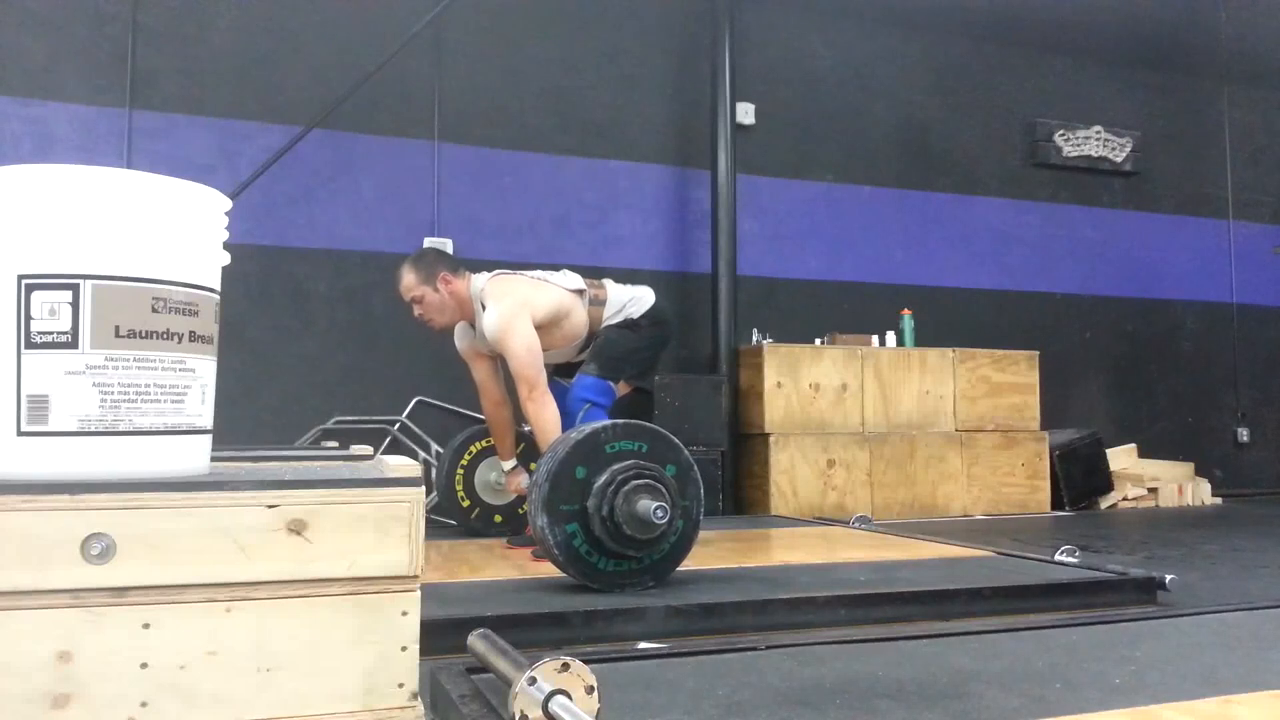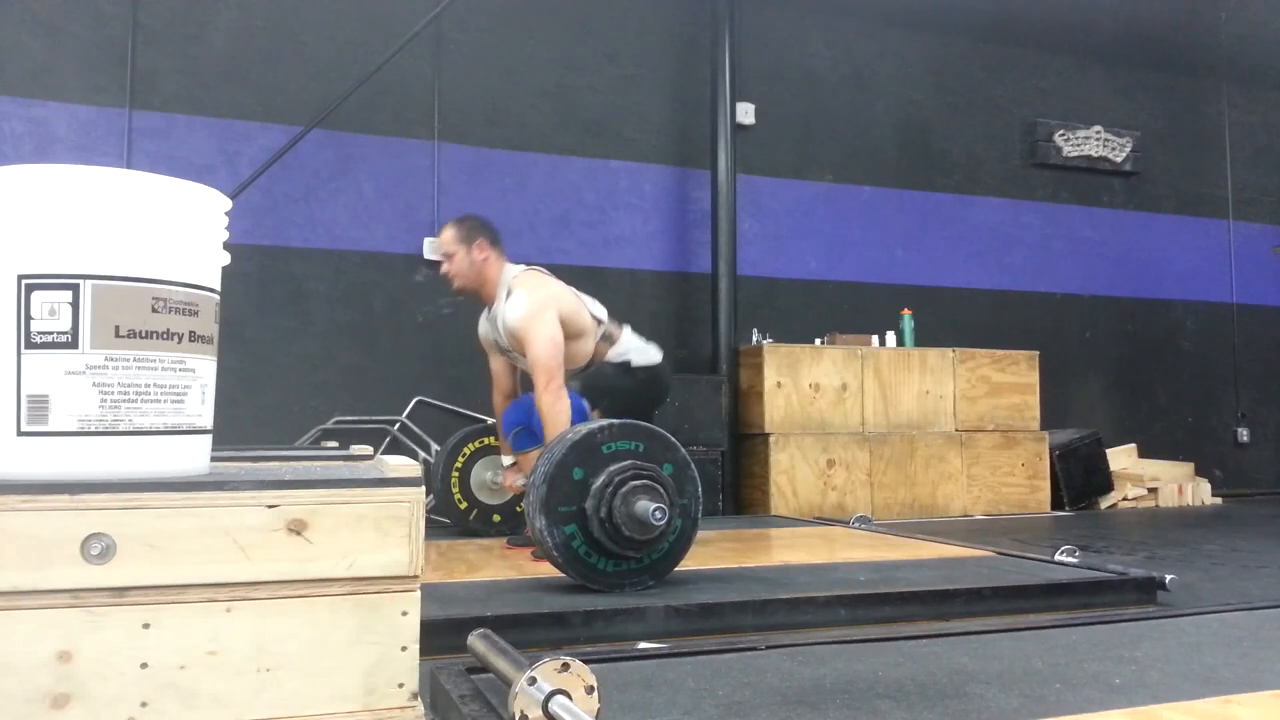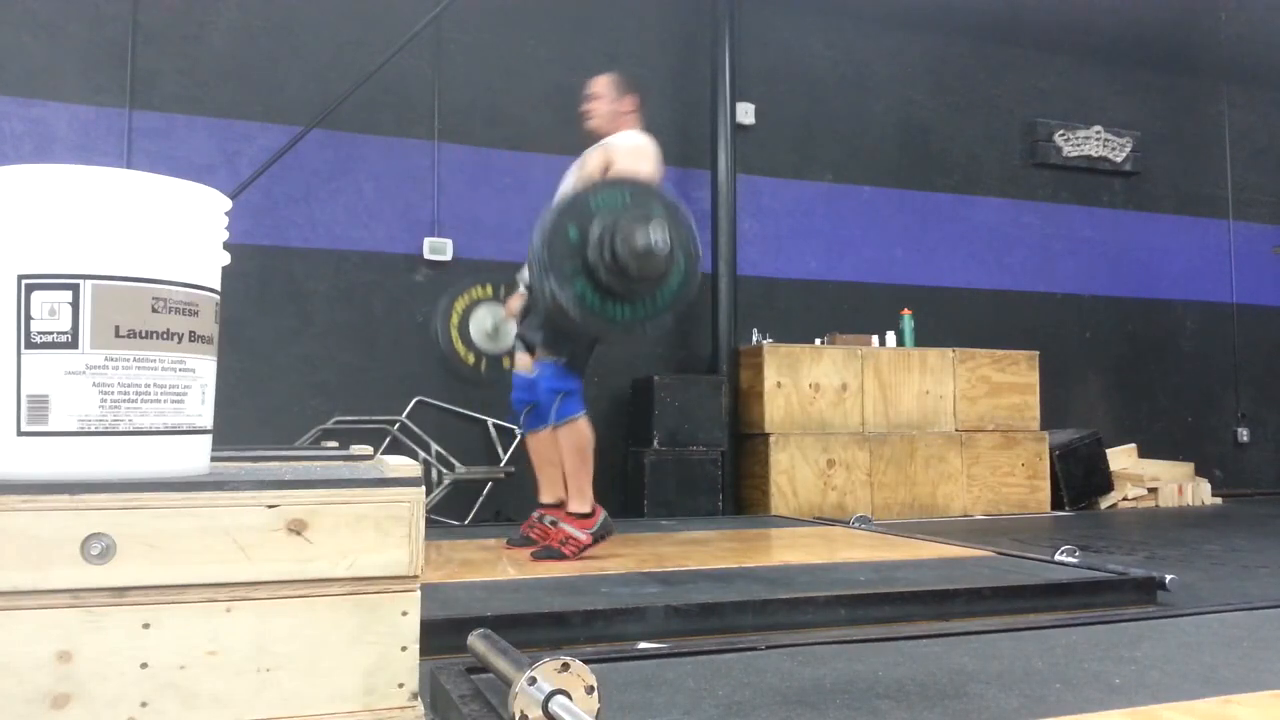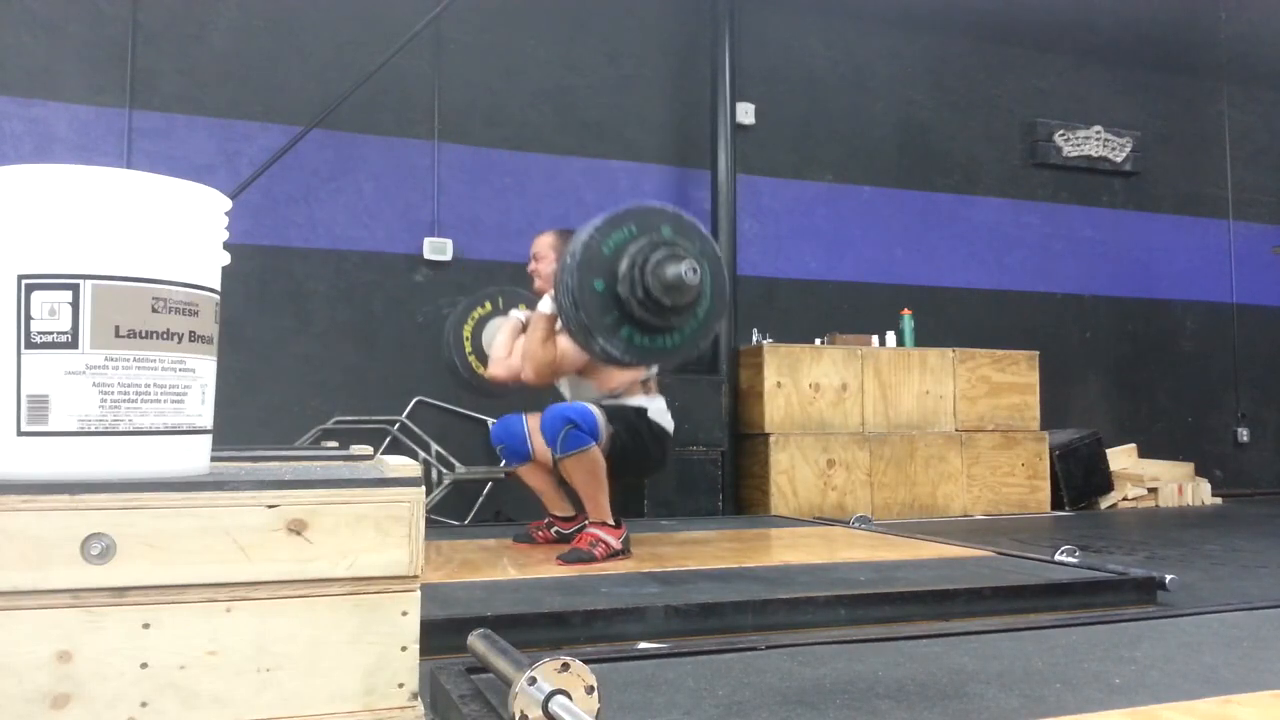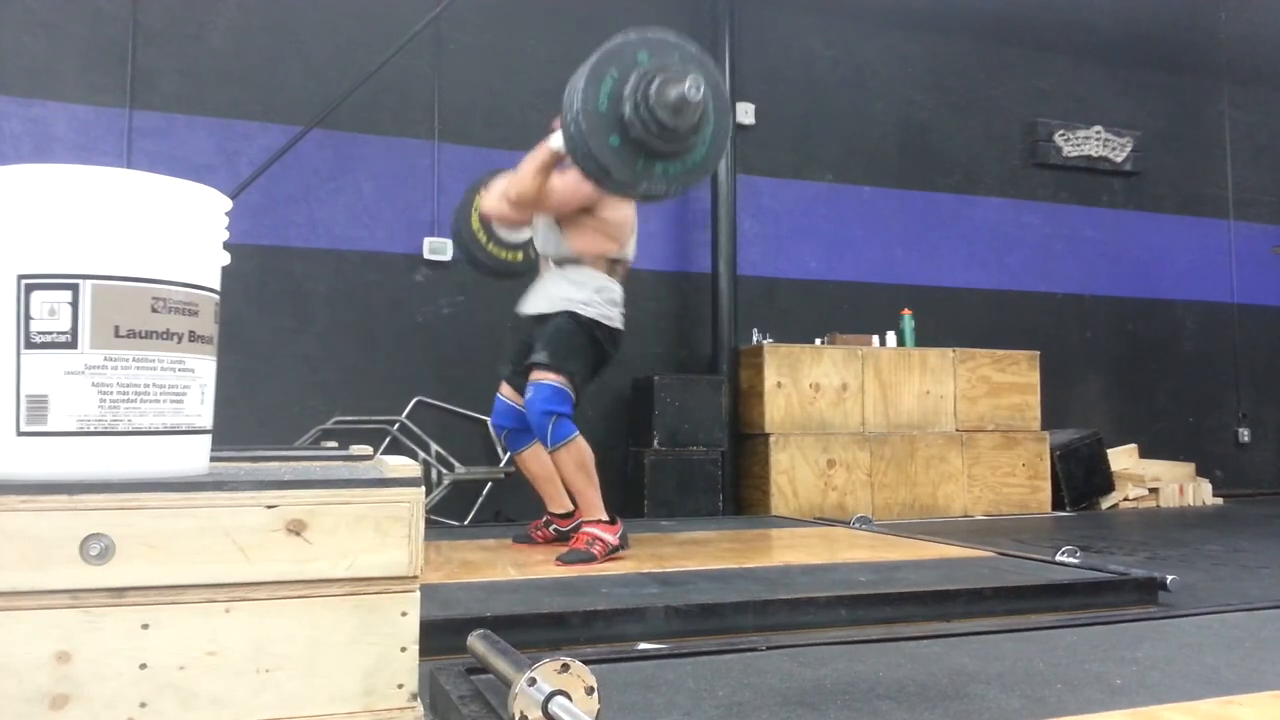
dt=1s
person 1, frame 1
left shoulder: (502, 312)
right shoulder: (467, 333)
left elbow: (535, 395)
right elbow: (493, 401)
right wrist: (511, 466)
left hip: (639, 319)
right hip: (602, 329)
left knee: (587, 401)
right knee: (556, 410)
person 1, frame 2
left shoulder: (527, 300)
right shoulder: (490, 318)
left elbow: (551, 388)
right elbow: (503, 393)
right wrist: (512, 465)
left hip: (638, 372)
right hip: (604, 374)
left knee: (546, 418)
right knee: (516, 420)
person 1, frame 3
left shoulder: (634, 144)
right shoulder: (598, 153)
right wrist: (526, 283)
left knee: (554, 389)
right knee: (528, 391)
left ankle: (585, 517)
right ankle: (552, 511)
person 1, frame 4
right shoulder: (556, 319)
left elbow: (536, 373)
right elbow: (498, 369)
left wrist: (547, 307)
right wrist: (517, 317)
left hip: (642, 429)
right hip: (603, 427)
left knee: (562, 419)
right knee: (506, 432)
left ankle: (606, 530)
right ankle: (567, 521)
person 1, frame 5
left shoulder: (595, 179)
right shoulder: (564, 177)
left elbow: (523, 196)
right elbow: (491, 205)
left wrist: (559, 145)
right wrist: (546, 153)
left hip: (583, 311)
right hip: (546, 311)
left knee: (549, 412)
right knee: (508, 418)
left ankle: (602, 527)
right ankle: (563, 519)
